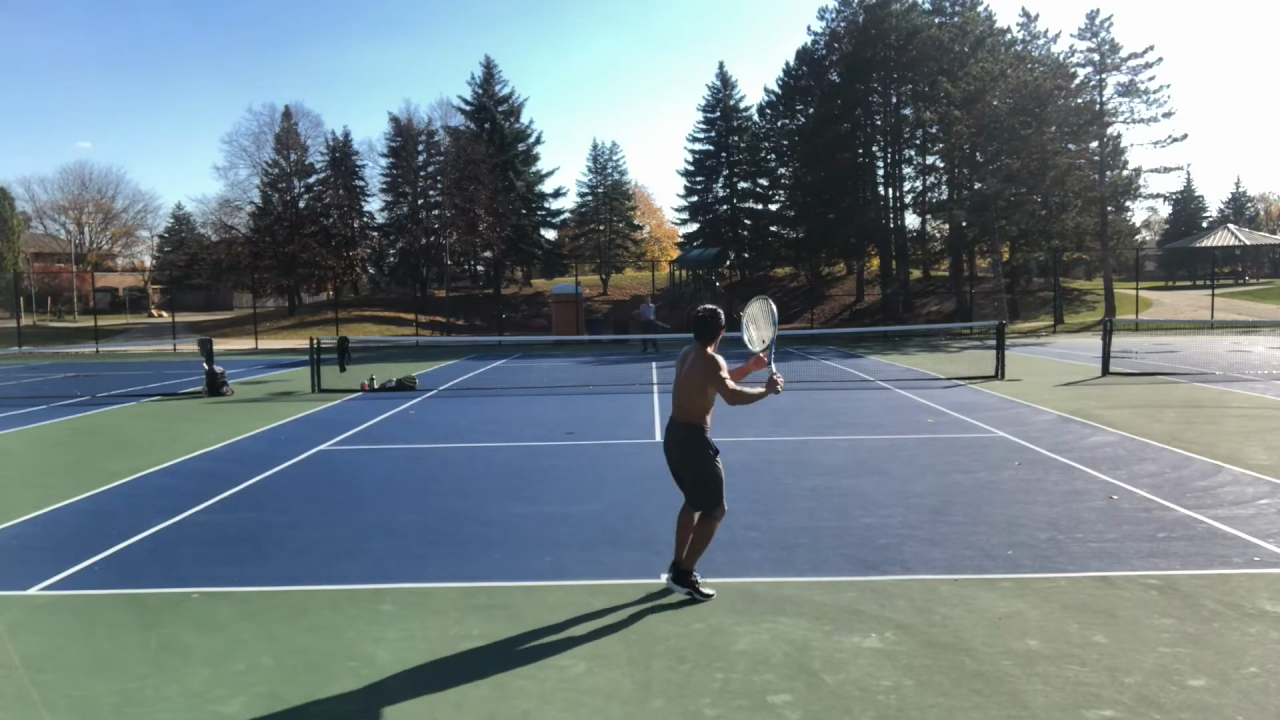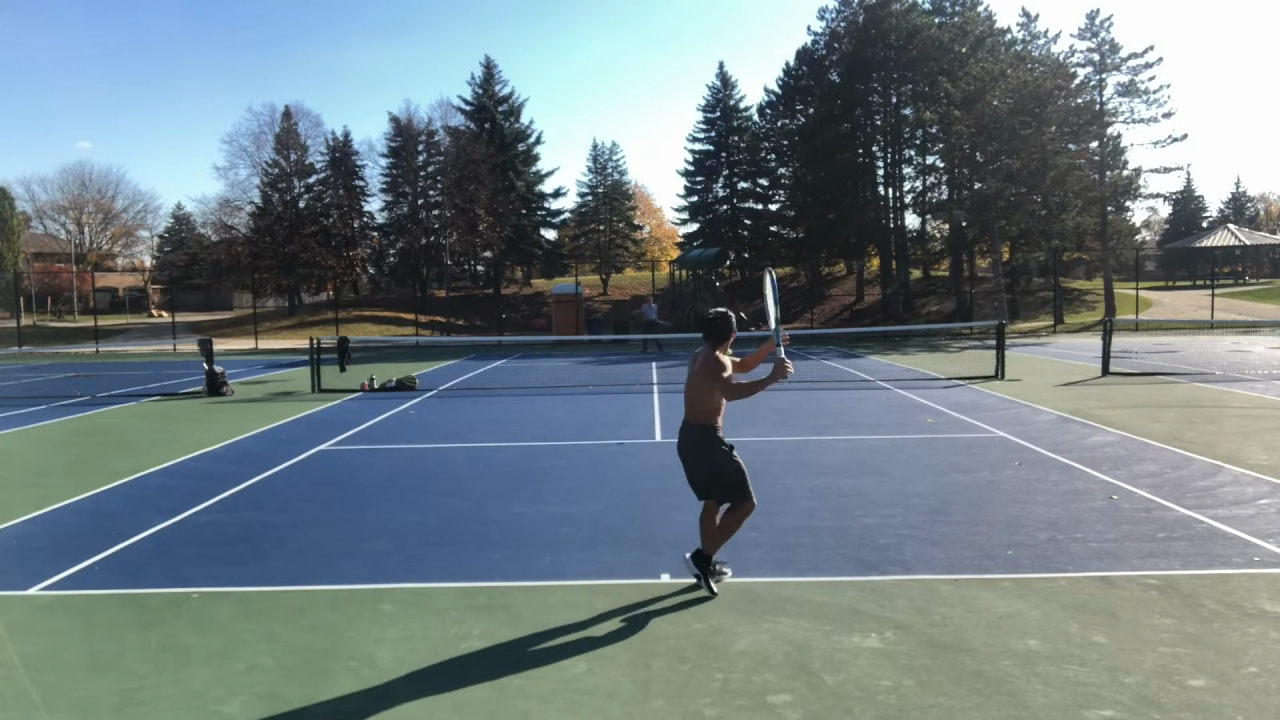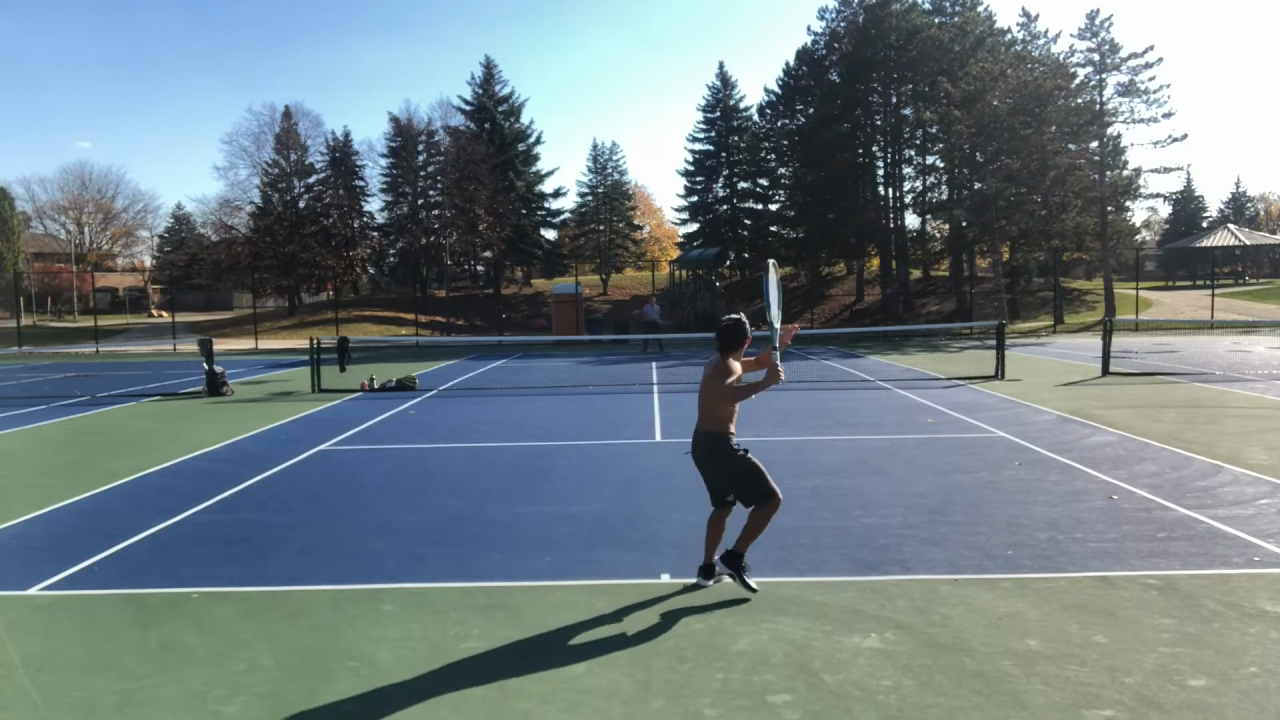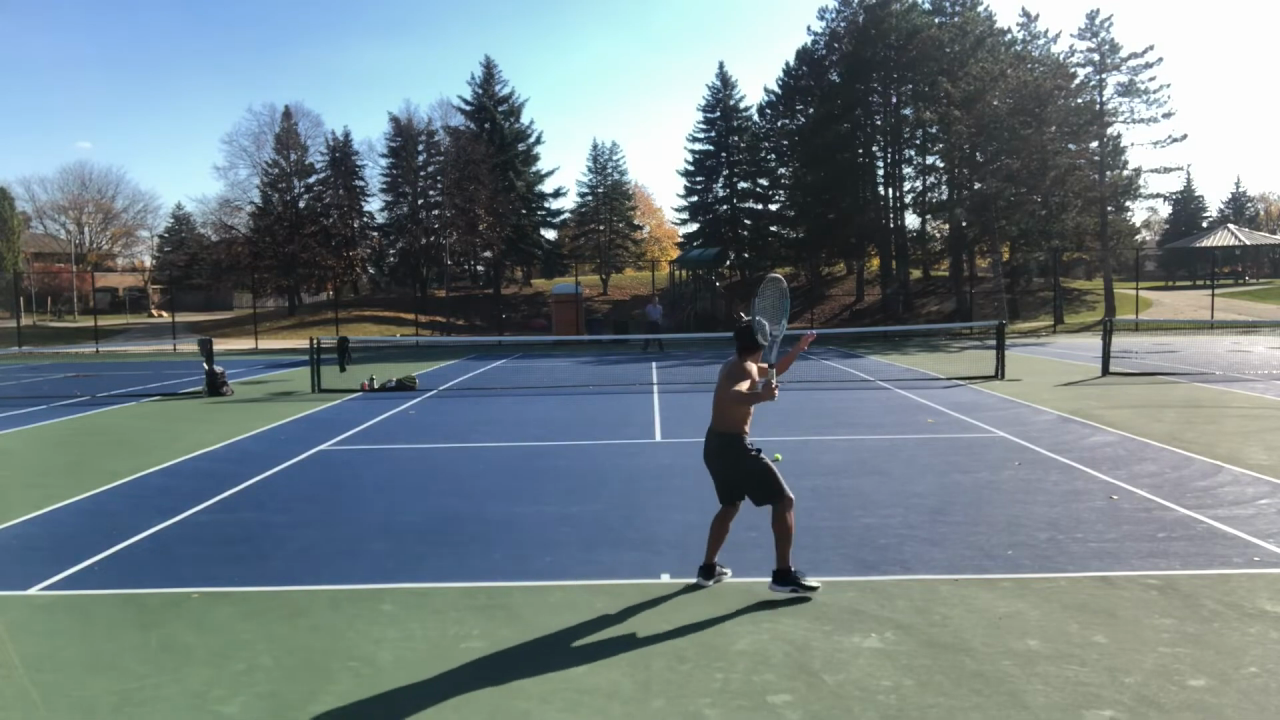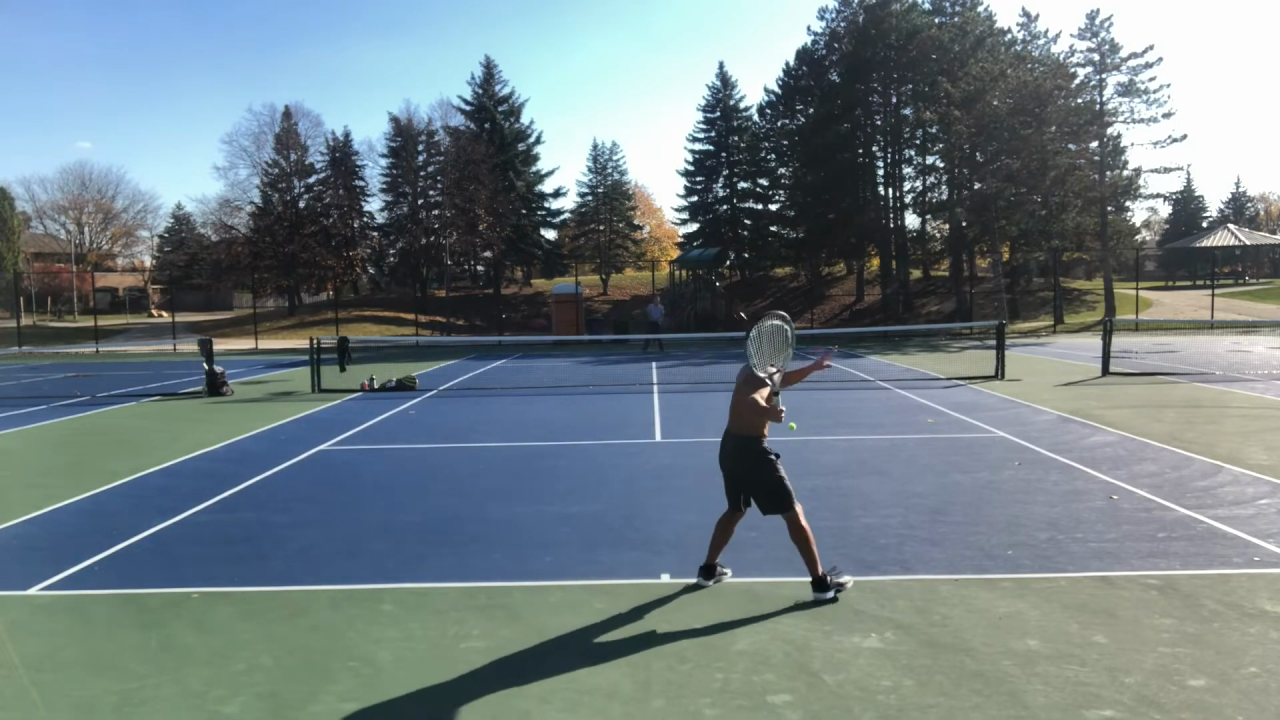
dt=0.1s
person 1, frame 1
left shoulder: (688, 354)
right shoulder: (709, 359)
right elbow: (732, 396)
left wrist: (752, 365)
right wrist: (768, 389)
left hip: (674, 435)
right hip: (693, 439)
left knee: (693, 503)
right knee: (714, 512)
left ankle: (680, 569)
right ankle: (682, 575)
person 1, frame 2
left shoulder: (702, 356)
right shoulder: (716, 361)
left elbow: (740, 366)
right elbow: (731, 393)
left wrist: (767, 347)
right wrist: (772, 378)
left hip: (688, 436)
right hip: (706, 440)
left knee: (712, 501)
right knee: (744, 503)
left ankle: (704, 561)
right ankle: (702, 558)
person 1, frame 3
left shoulder: (718, 363)
right shoulder: (728, 368)
left elbow: (755, 363)
right elbow: (723, 394)
left wrist: (780, 344)
right wrist: (763, 385)
left hip: (703, 444)
right hip: (720, 447)
left knee: (723, 505)
right knee: (771, 500)
left ankle: (708, 569)
right ankle: (734, 557)
person 1, frame 4
left shoulder: (735, 364)
right shoulder: (746, 370)
left elbow: (772, 370)
right elbow: (731, 397)
left wrist: (797, 350)
right wrist: (760, 396)
left hip: (715, 444)
right hip: (733, 446)
left knee: (729, 506)
right knee: (784, 501)
left ankle: (708, 568)
right ankle: (784, 574)
person 1, frame 5
left shoulder: (749, 371)
right shoulder: (763, 376)
left elbow: (780, 381)
right elbow: (750, 403)
left wrist: (814, 367)
right wrist: (770, 412)
left hip: (731, 446)
right hip: (751, 450)
left knee: (736, 510)
right knee: (793, 512)
left ankle: (708, 569)
right ankle: (821, 581)
